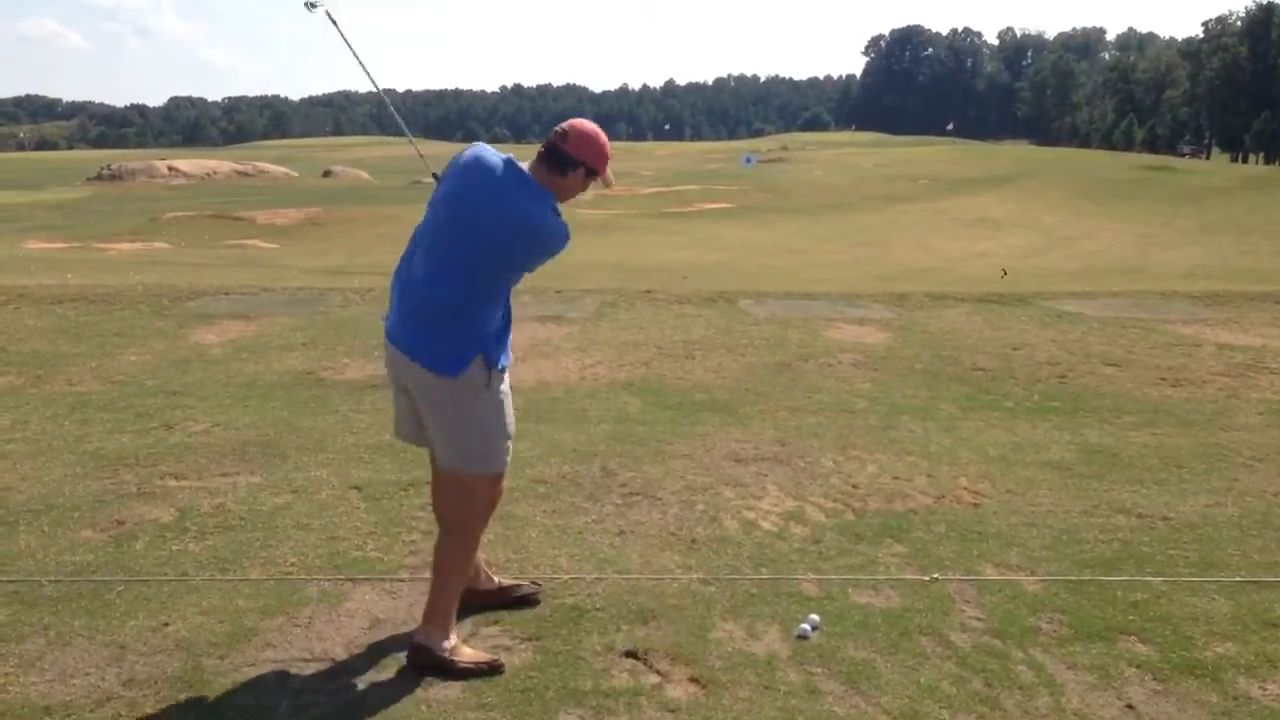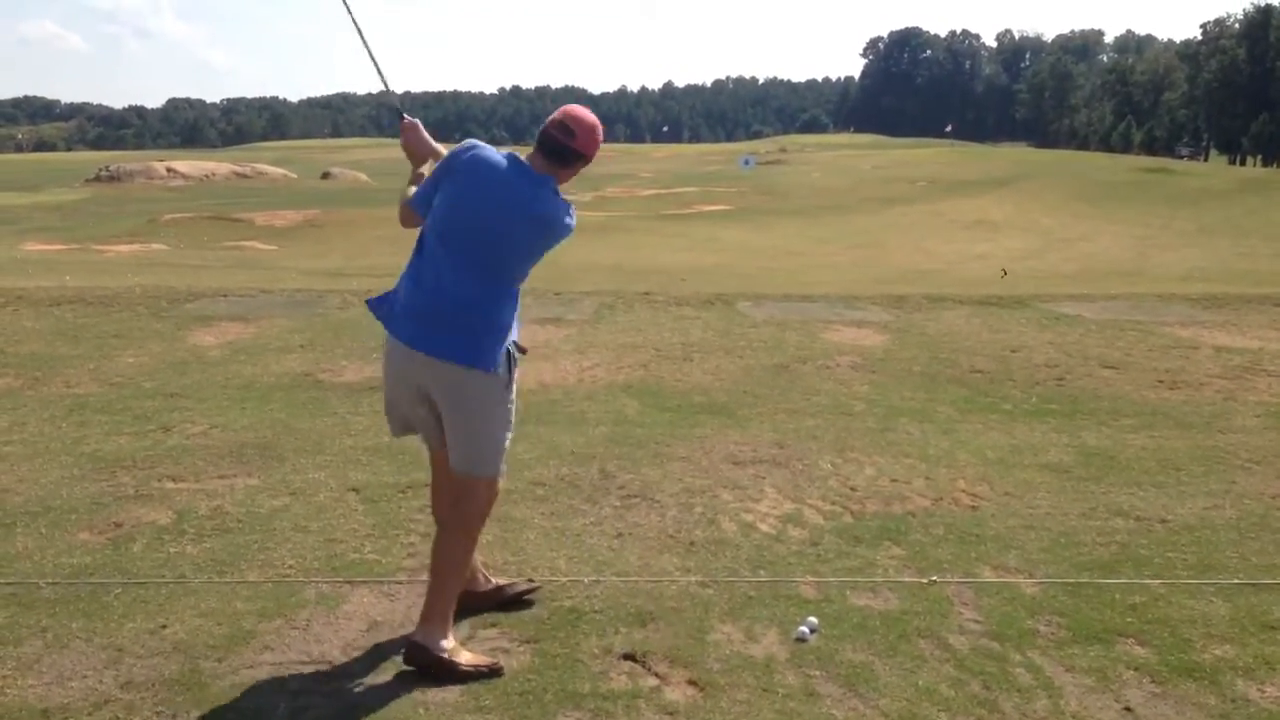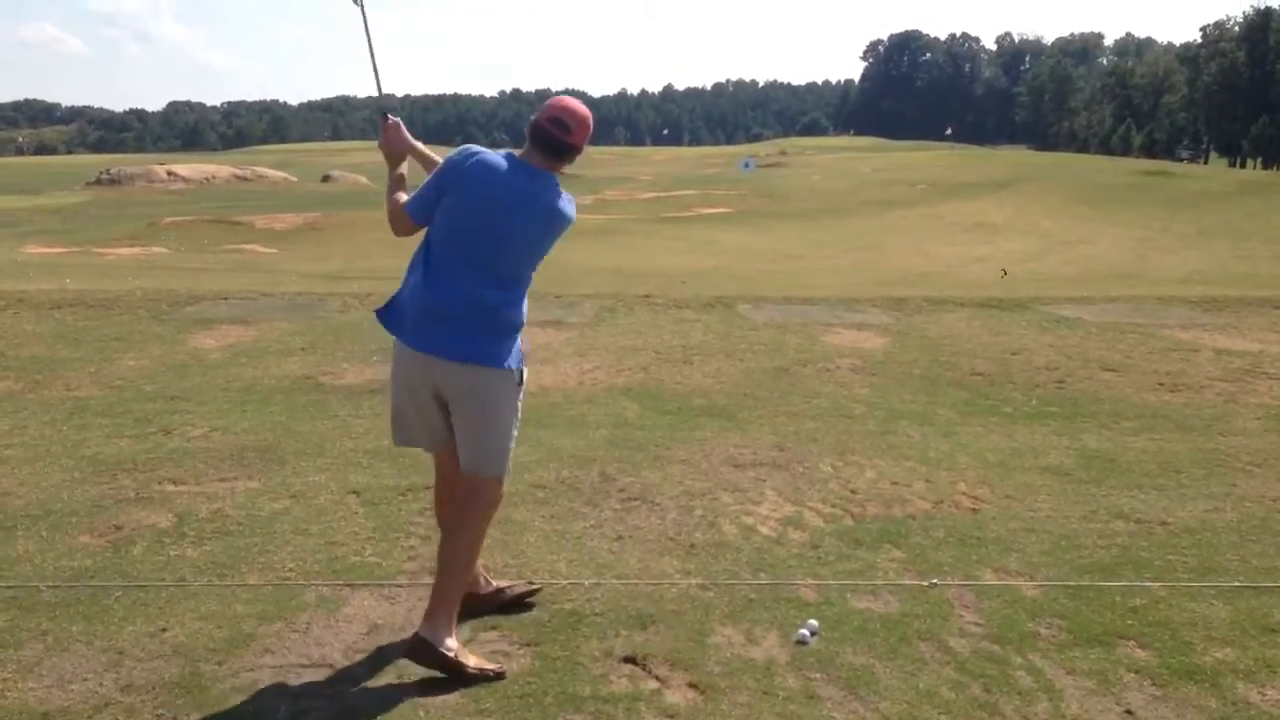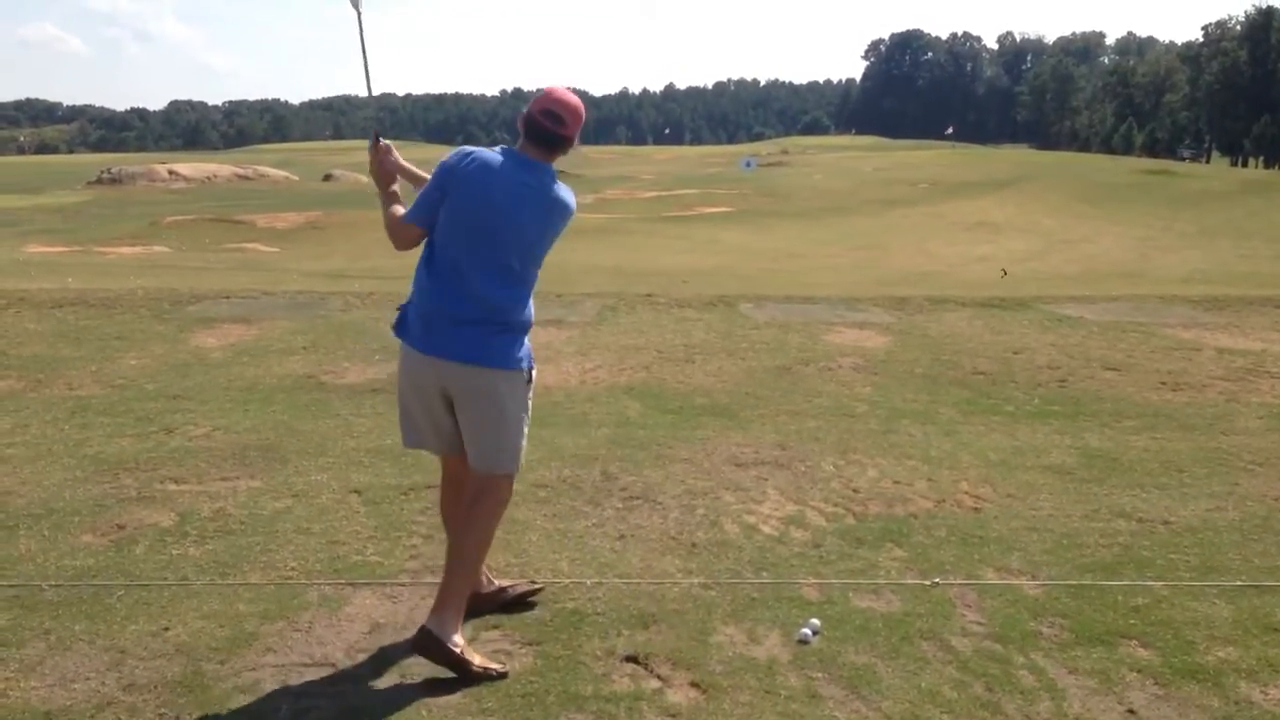
dt=0.1s
person 1, frame 1
left shoulder: (475, 160)
right shoulder: (550, 229)
left hip: (405, 341)
right hip: (461, 358)
left knee: (450, 467)
right knee: (482, 486)
left ankle: (471, 580)
right ankle: (434, 636)
person 1, frame 2
left shoulder: (471, 157)
right shoulder: (560, 219)
left elbow: (410, 215)
left wrist: (420, 159)
right wrist: (434, 157)
left hip: (406, 340)
right hip: (473, 358)
left knee: (448, 466)
right knee: (475, 488)
left ankle: (469, 581)
right ankle: (433, 634)
person 1, frame 3
left shoulder: (469, 162)
right shoulder: (561, 211)
left elbow: (403, 223)
left wrist: (396, 164)
right wrist: (420, 155)
left hip: (415, 345)
right hip: (487, 359)
left knee: (451, 471)
right knee: (481, 488)
left ankle: (469, 584)
right ankle: (437, 631)
person 1, frame 4
left shoulder: (464, 164)
right shoulder: (562, 204)
left elbow: (403, 237)
left wrist: (386, 185)
right wrist: (410, 173)
left hip: (424, 346)
right hip: (495, 359)
left knee: (458, 470)
right knee: (492, 484)
left ankle: (474, 583)
right ankle: (444, 623)
